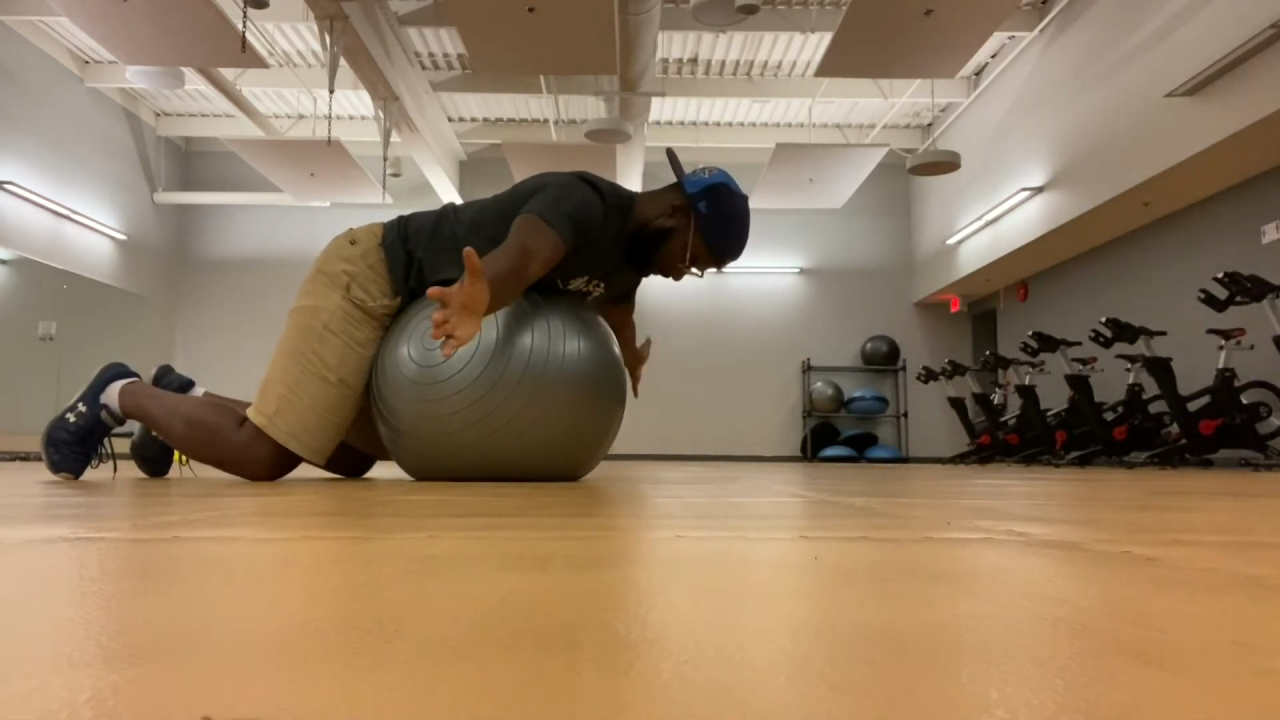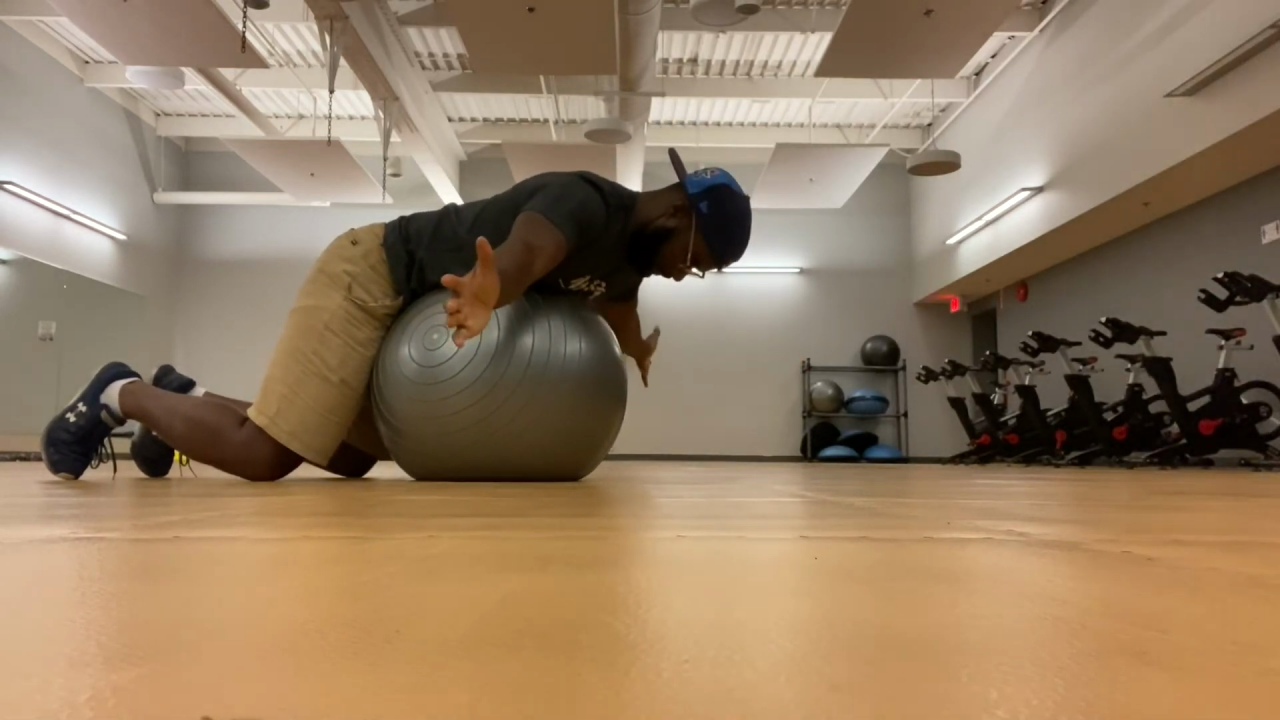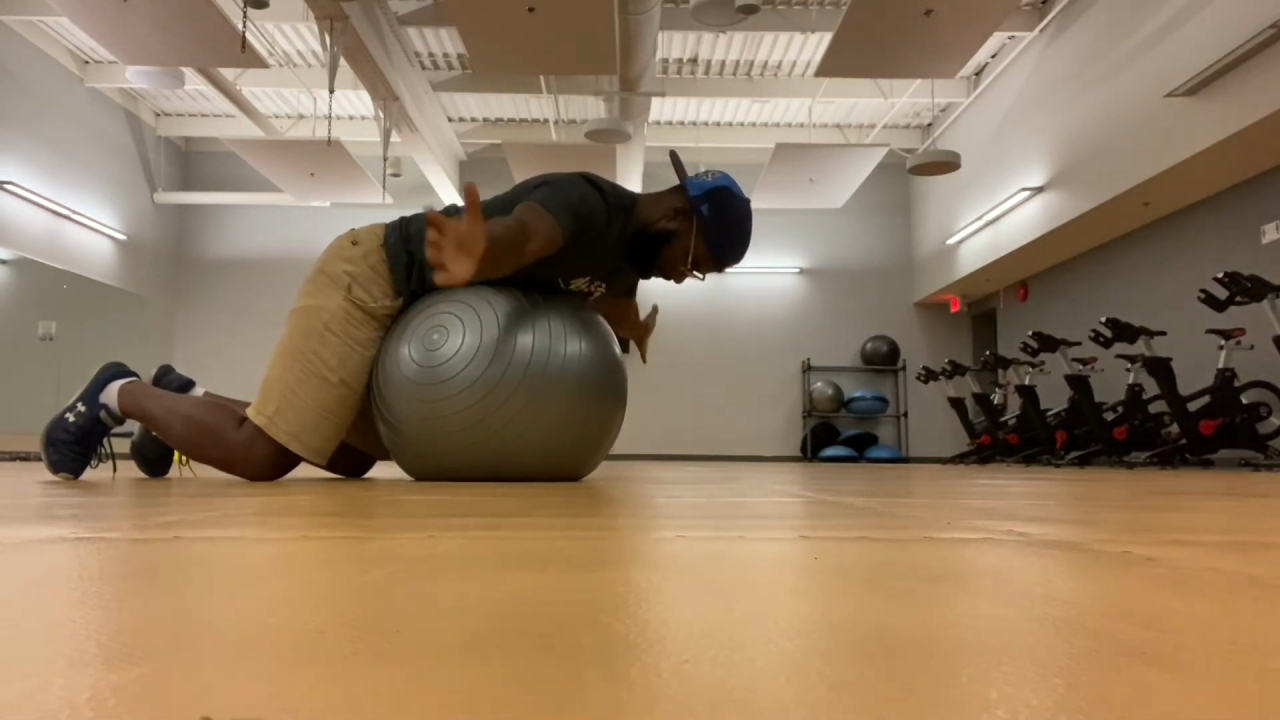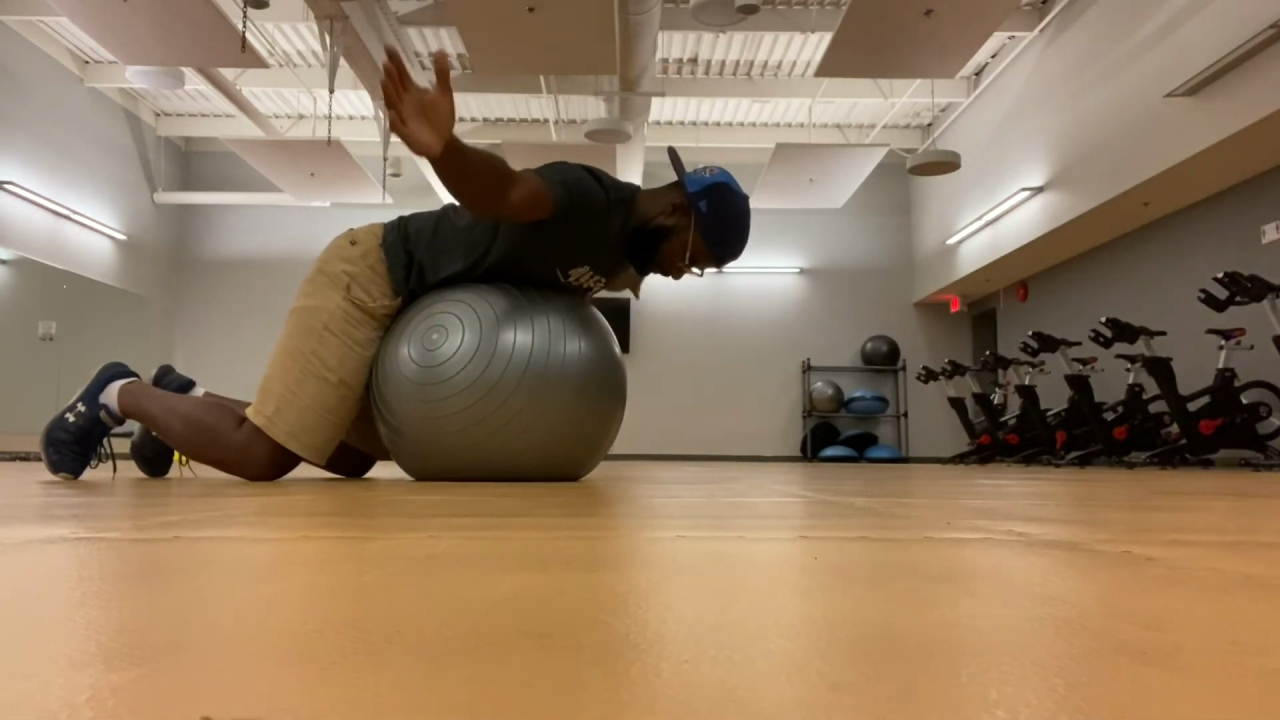
dt=0.3s
person 1, frame 1
left shoulder: (628, 254)
right shoulder: (583, 204)
left elbow: (615, 312)
right elbow: (517, 256)
left wrist: (631, 361)
right wrist: (481, 299)
left hip: (408, 306)
right hip: (369, 277)
left knee: (350, 456)
right knee: (260, 455)
left ankle: (184, 396)
right ankle: (124, 395)
person 1, frame 2
left shoulder: (629, 252)
right shoulder: (585, 203)
left elbow: (619, 312)
right elbow: (522, 254)
left wrist: (638, 353)
right wrist: (488, 292)
left hip: (410, 303)
right hip: (371, 277)
left knee: (350, 457)
right knee: (262, 455)
left ankle: (184, 397)
right ankle: (124, 394)
person 1, frame 3
left shoulder: (628, 253)
right shoulder: (587, 205)
left elbow: (615, 302)
right elbow: (520, 232)
left wrist: (638, 333)
right wrist: (477, 252)
left hip: (409, 307)
right hip: (371, 277)
left knee: (350, 456)
right knee: (260, 455)
left ankle: (182, 394)
right ankle: (122, 394)
person 1, frame 4
left shoulder: (627, 233)
right shoulder: (586, 197)
right elbow: (501, 190)
left wrist: (625, 279)
right wrist: (444, 147)
left hip: (407, 311)
right hip: (371, 279)
left knee: (348, 457)
right knee: (259, 453)
left ankle: (184, 398)
right ankle: (124, 396)
